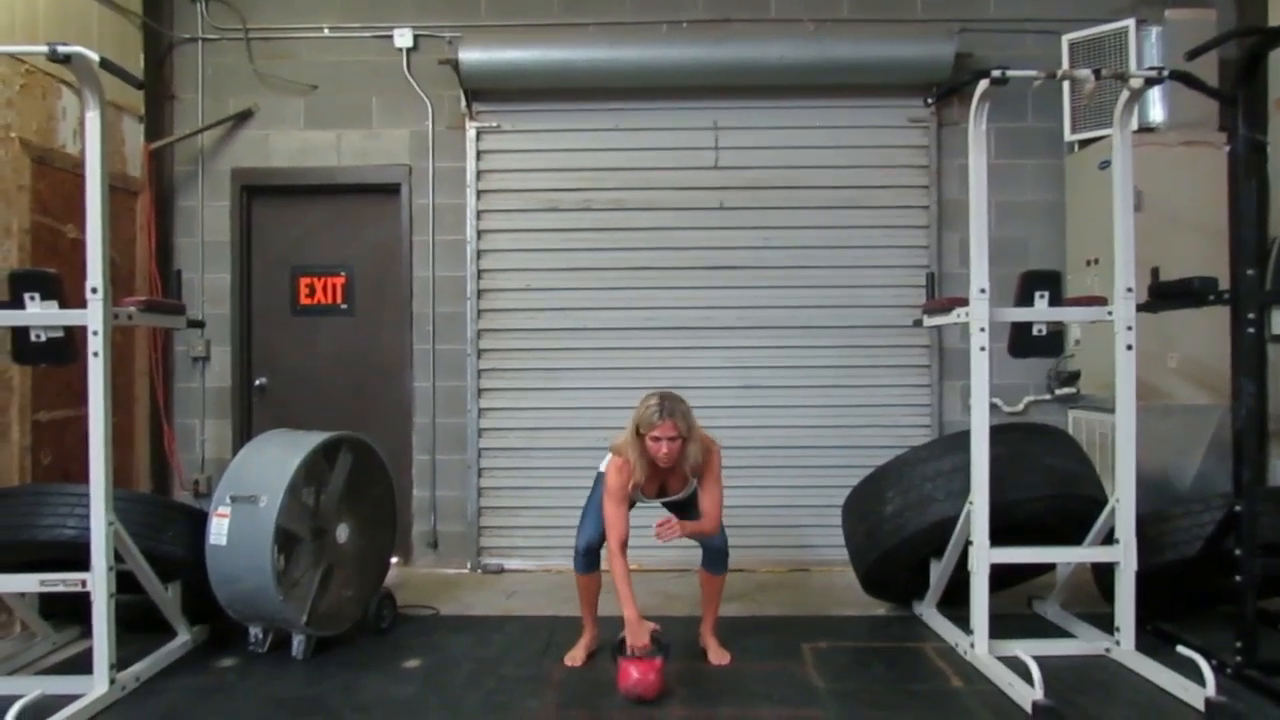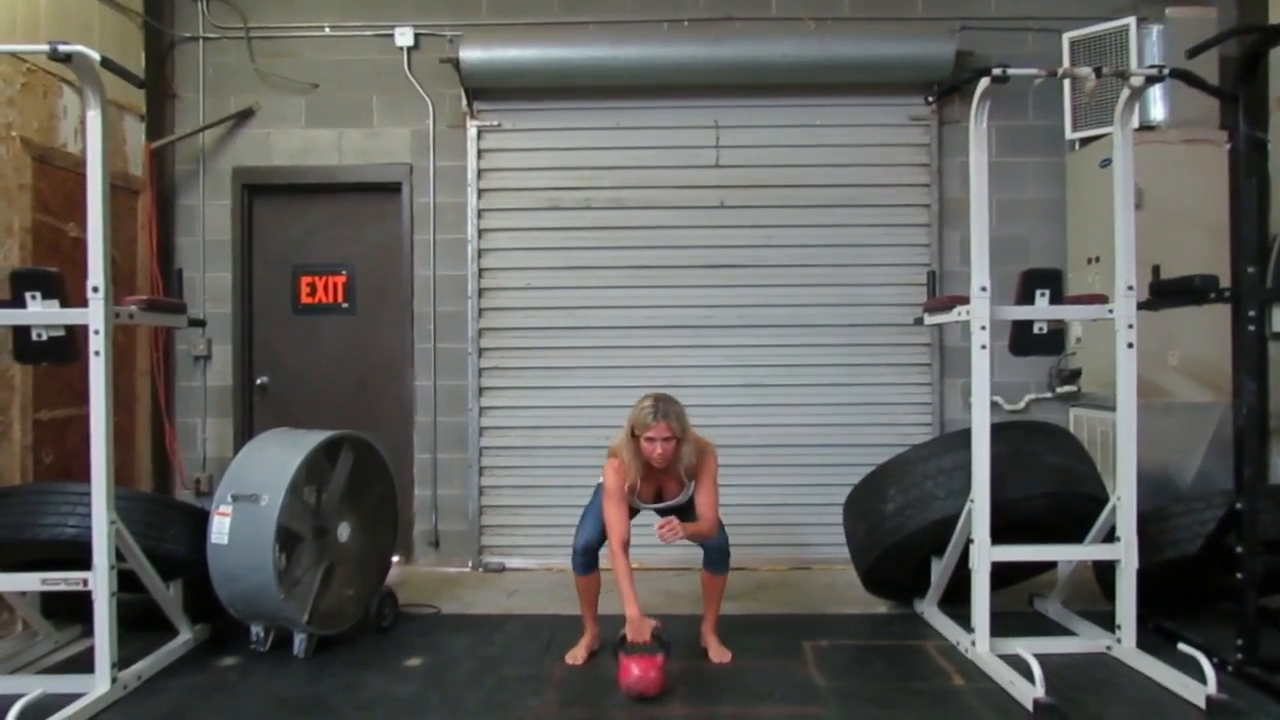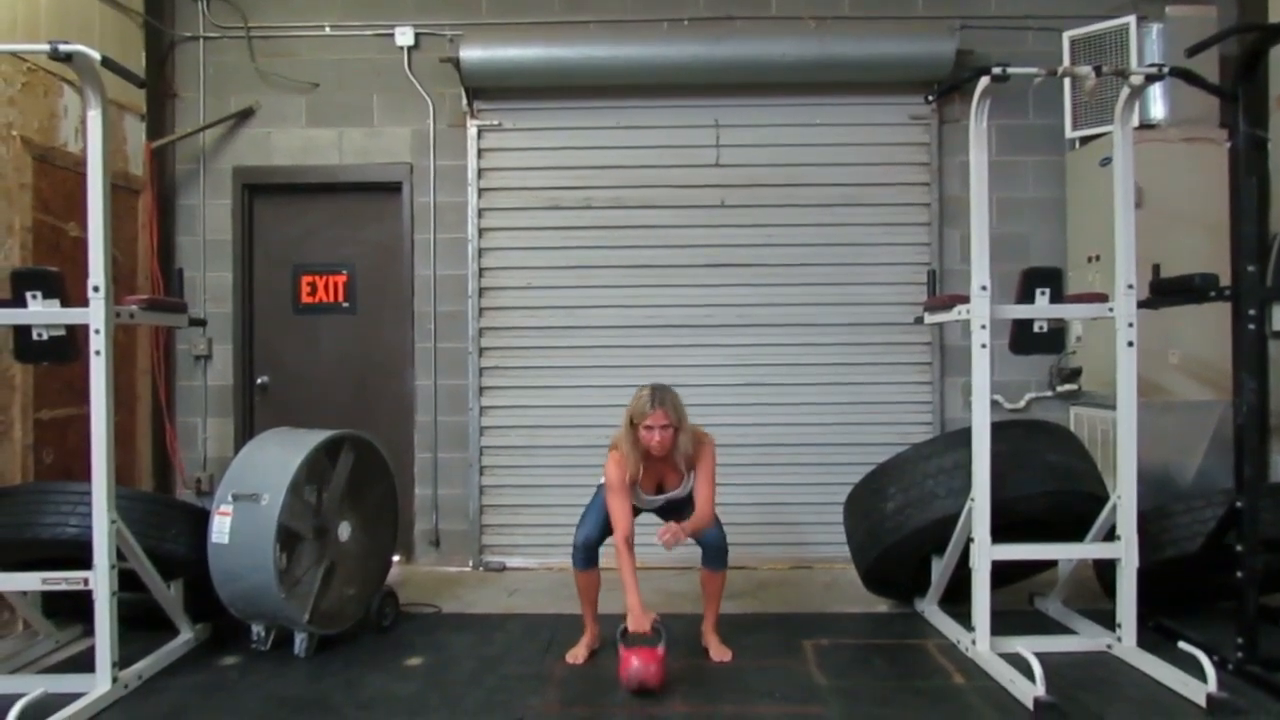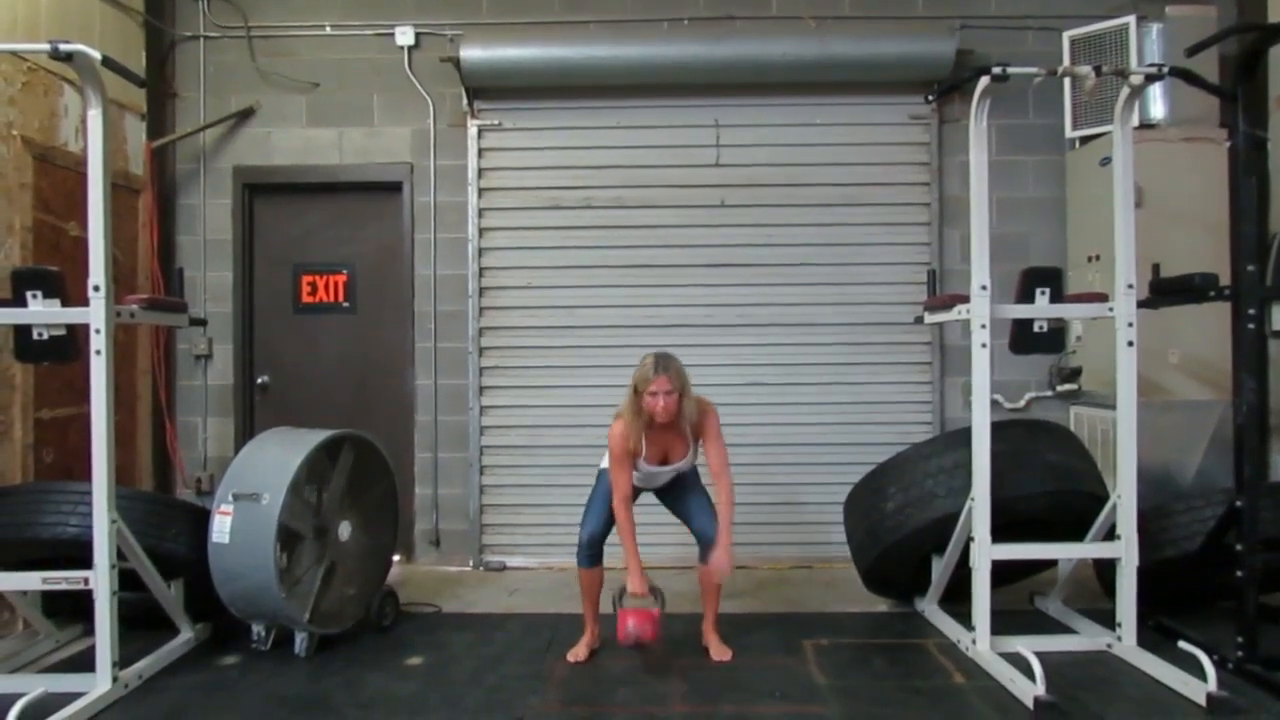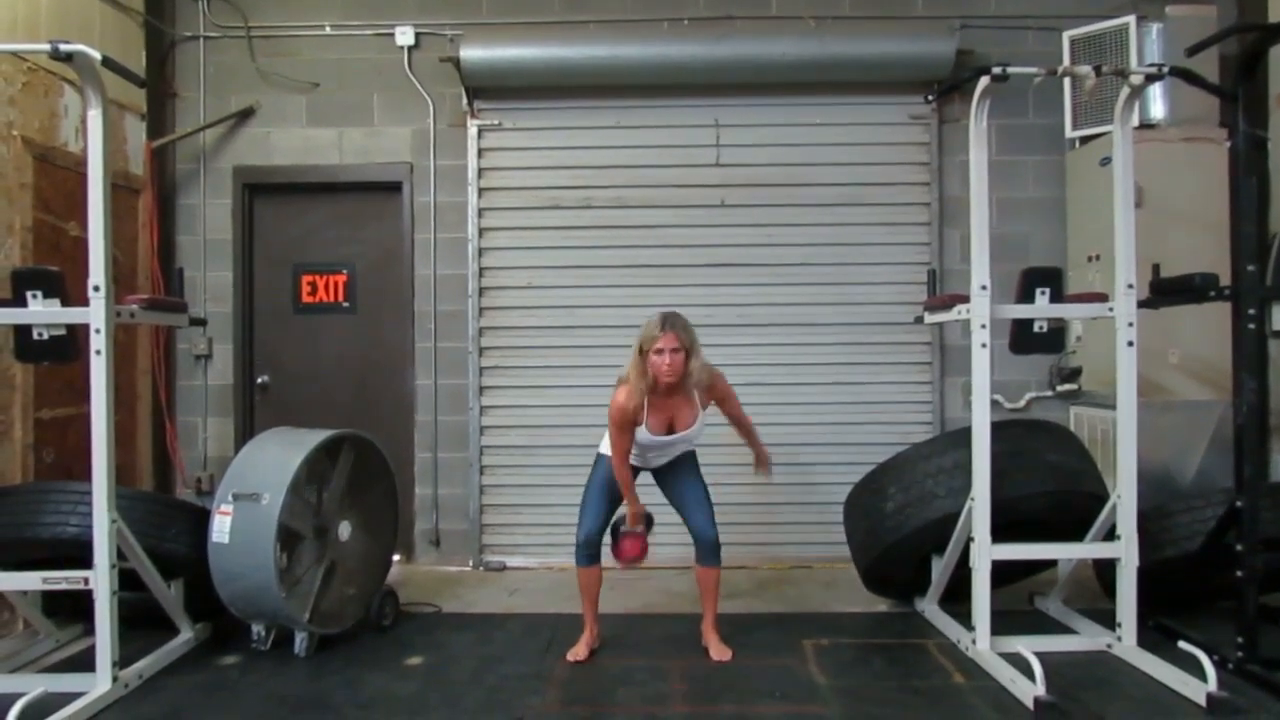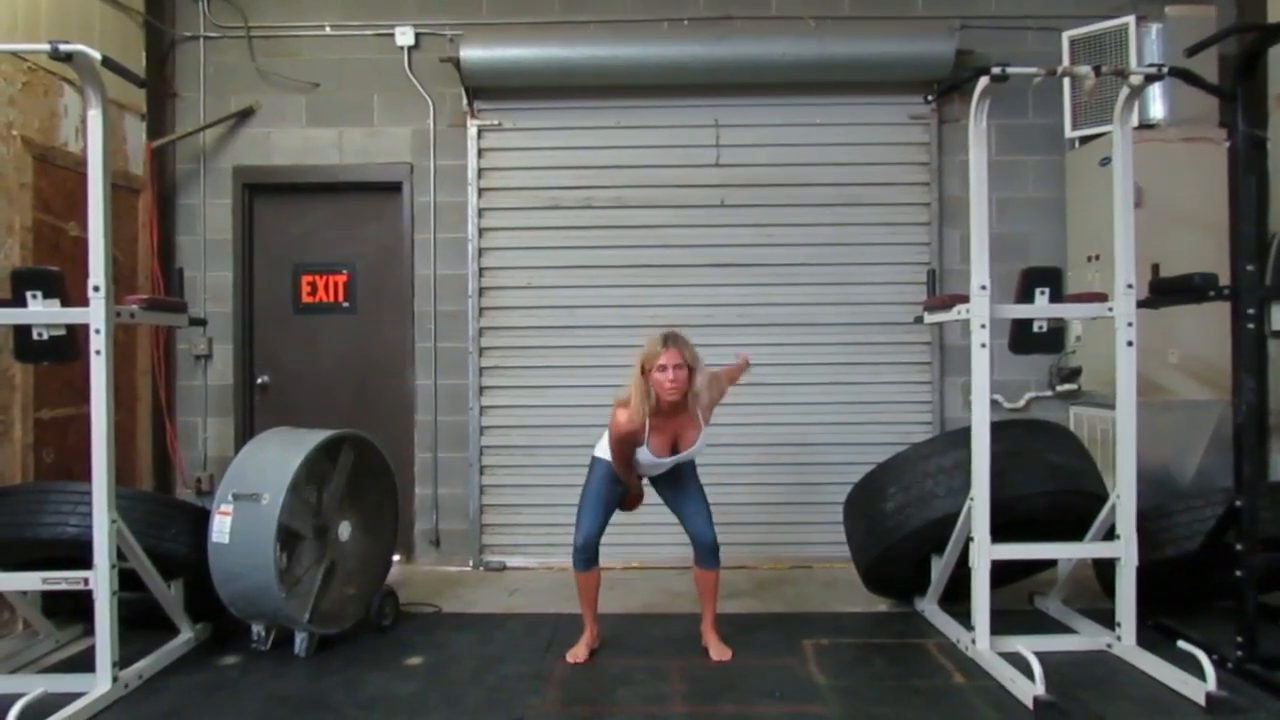
dt=0.2s
person 1, frame 1
left shoulder: (706, 452)
right shoulder: (621, 463)
left elbow: (712, 523)
right elbow: (616, 546)
left wrist: (684, 527)
right wrist: (632, 617)
left hip: (680, 492)
right hip: (623, 484)
left knee: (717, 546)
right knee: (586, 546)
left ankle: (708, 633)
right ankle: (589, 635)
person 1, frame 2
left shoulder: (702, 454)
right shoulder: (618, 466)
left elbow: (708, 523)
right elbow: (618, 546)
left wrist: (684, 529)
right wrist: (634, 615)
left hip: (678, 502)
right hip: (624, 496)
left knee: (718, 545)
right knee: (584, 546)
left ankle: (709, 632)
right ankle: (590, 634)
person 1, frame 3
left shoulder: (699, 445)
right shoulder: (620, 459)
left elbow: (705, 509)
right elbow: (623, 538)
left wrist: (683, 528)
right wrist: (635, 609)
left hip: (675, 499)
right hip: (622, 494)
left knee: (715, 542)
right knee: (584, 542)
left ankle: (709, 632)
right ankle: (591, 634)
person 1, frame 4
left shoulder: (701, 414)
right shoulder: (624, 428)
left elbow: (721, 477)
right elbow: (621, 502)
left wrist: (724, 542)
right wrist: (634, 570)
left hip: (677, 477)
right hip: (623, 476)
left knee: (711, 538)
right knee: (590, 538)
left ankle: (710, 631)
right ankle: (591, 632)
person 1, frame 5
left shoulder: (707, 382)
right shoulder: (627, 396)
left elbow: (738, 418)
right elbow: (620, 457)
left wrist: (758, 451)
right wrist: (632, 507)
left hip: (676, 459)
right hip: (621, 458)
left knee: (707, 536)
right knee: (587, 537)
left ankle: (709, 629)
right ankle: (590, 632)
person 1, frame 6
left shoulder: (707, 394)
right shoulder: (627, 417)
left elbow: (733, 370)
right elbow: (621, 464)
left wrist: (742, 364)
right wrist: (633, 488)
left hip: (675, 467)
right hip: (614, 463)
left knee: (706, 540)
right knee: (585, 542)
left ankle: (709, 631)
right ankle: (590, 633)
